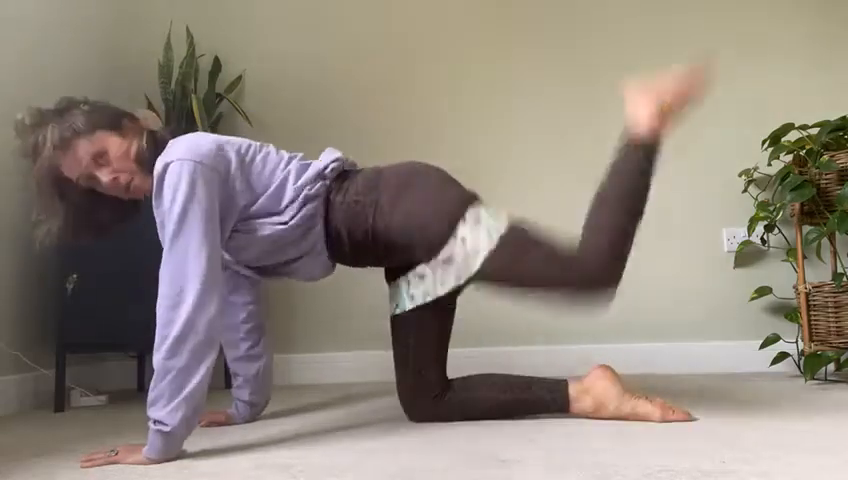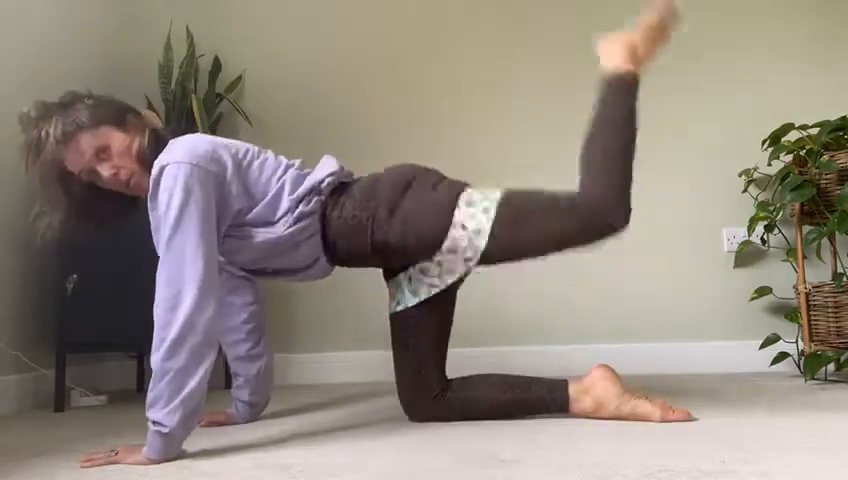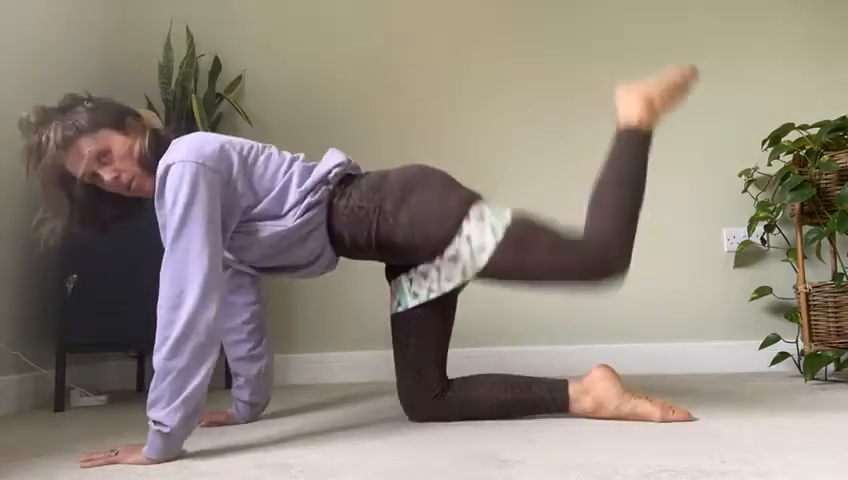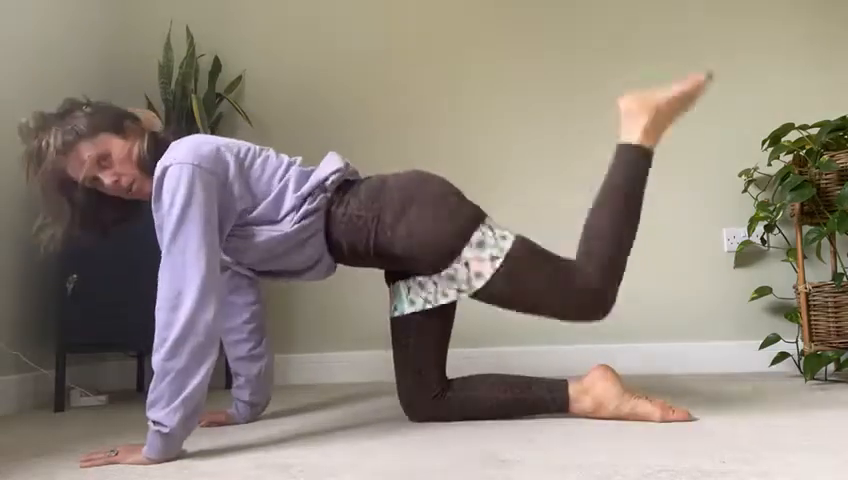
dt=0.1s
person 1, frame 1
left shoulder: (186, 162)
right shoulder: (184, 186)
left elbow: (190, 304)
right elbow: (232, 292)
left wrist: (161, 440)
right wrist: (248, 404)
left hip: (407, 203)
right hip: (396, 237)
left knee: (591, 269)
right knee: (428, 402)
left ankle: (644, 121)
right ankle: (588, 395)
person 1, frame 2
left shoulder: (185, 165)
right shoulder: (167, 201)
left elbow: (187, 305)
right elbow: (231, 297)
left wrist: (159, 439)
right wrist: (246, 403)
left hip: (406, 210)
right hip: (402, 244)
left knee: (598, 210)
right knee: (424, 400)
left ankle: (618, 66)
right ankle: (586, 394)
person 1, frame 3
left shoulder: (189, 164)
right shoulder: (173, 192)
left elbow: (191, 305)
right elbow: (233, 297)
left wrist: (160, 438)
right wrist: (247, 402)
left hip: (410, 208)
right hip: (403, 242)
left knee: (601, 256)
right knee: (424, 402)
left ankle: (636, 113)
right ankle: (586, 394)
person 1, frame 4
left shoulder: (183, 167)
right shoulder: (182, 181)
left elbow: (188, 310)
right elbow: (231, 289)
left wrist: (160, 438)
right wrist: (244, 403)
left hip: (409, 216)
right hip: (399, 245)
left knee: (590, 292)
right knee: (424, 402)
left ankle: (638, 130)
right ankle: (585, 393)
